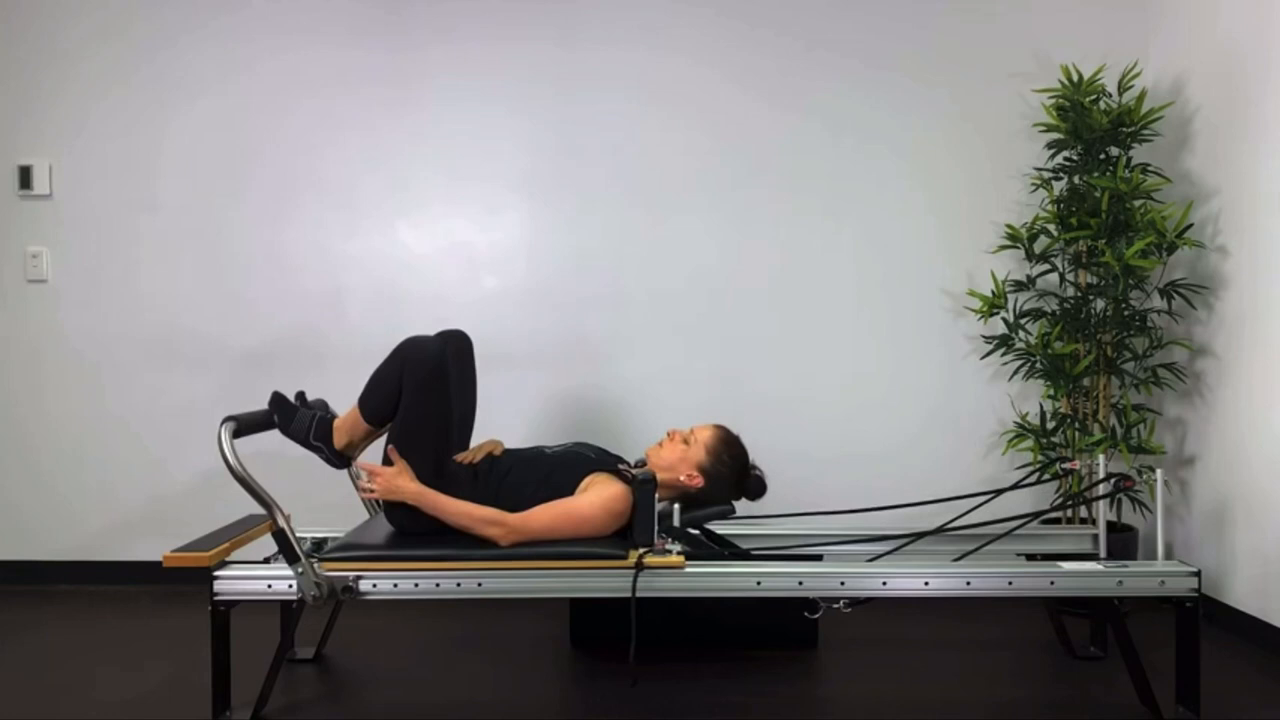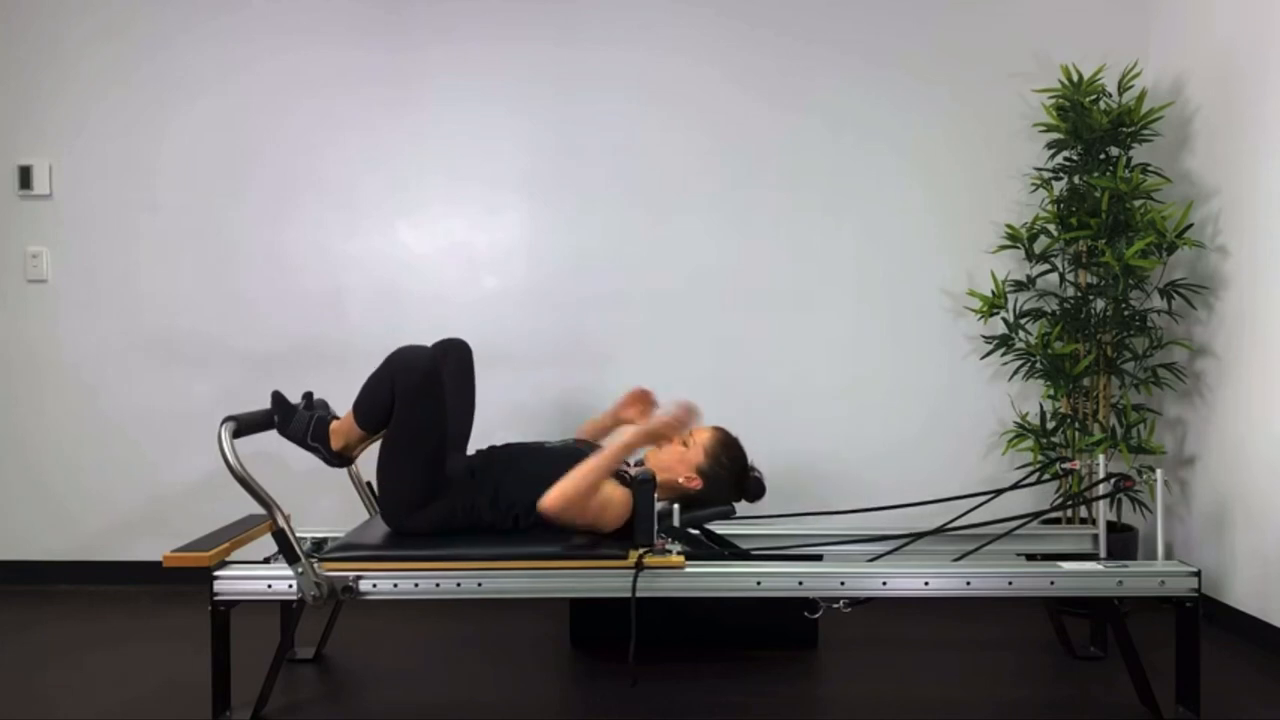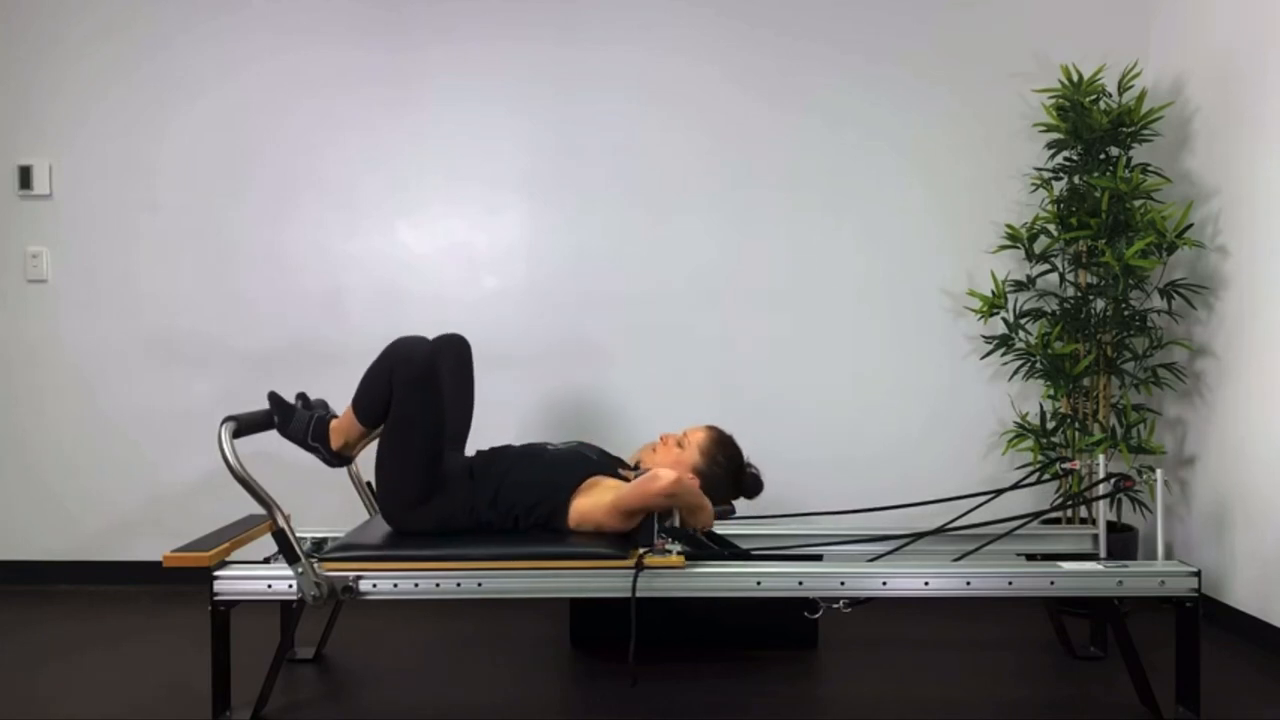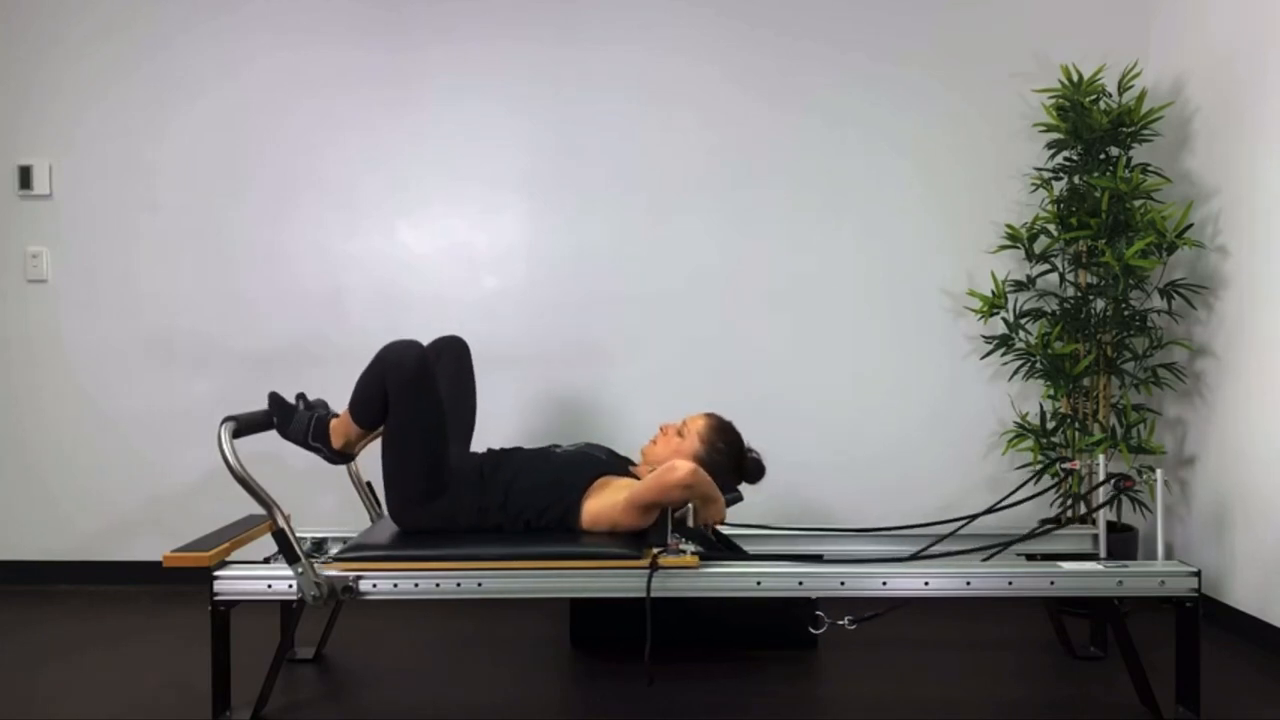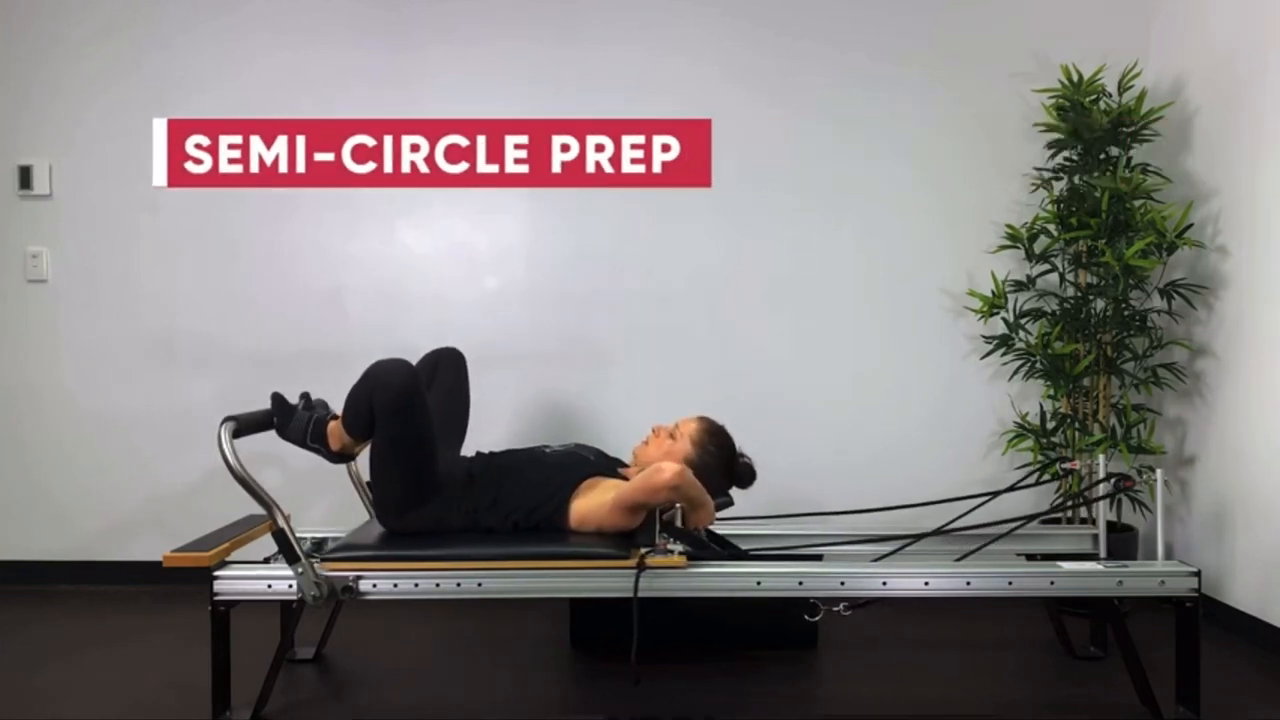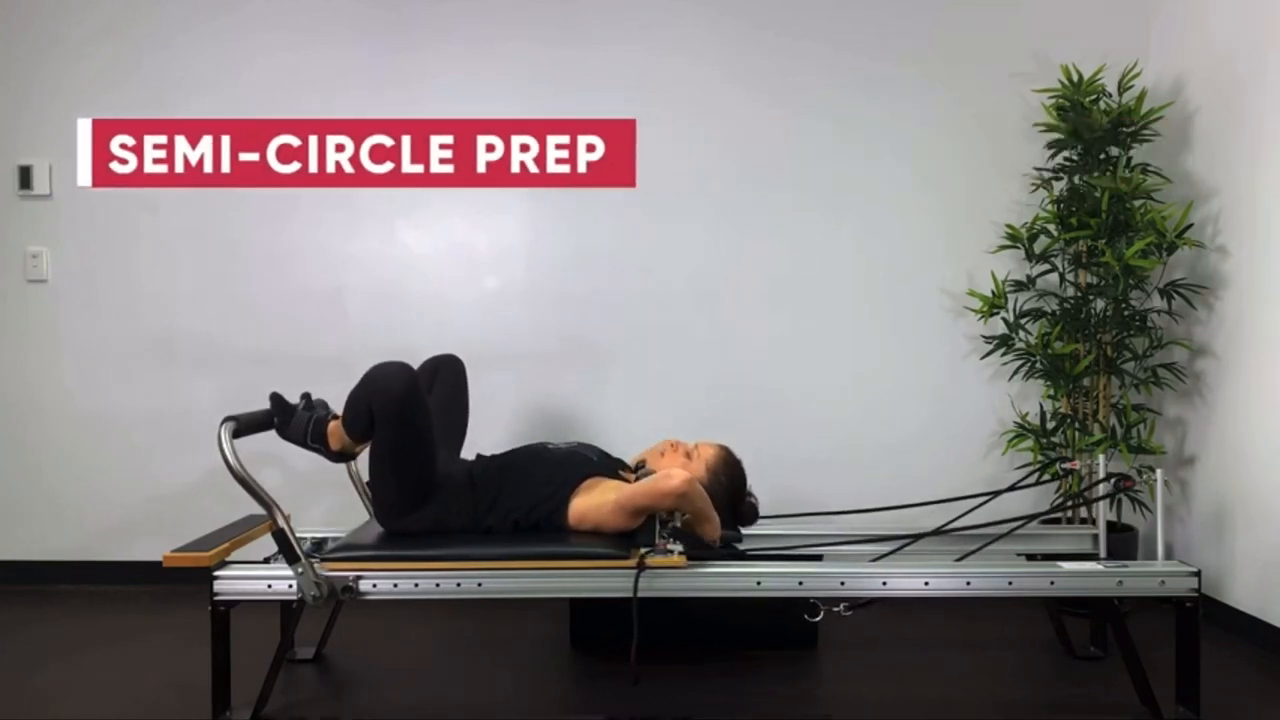
dt=0.7s
person 1, frame 1
left shoulder: (616, 502)
right shoulder: (628, 476)
left elbow: (508, 530)
left wrist: (414, 491)
right wrist: (499, 450)
left hip: (426, 506)
right hip: (455, 479)
left knee: (421, 354)
right knee: (450, 344)
left ankle: (337, 439)
right ankle: (341, 429)
person 1, frame 2
left shoulder: (616, 505)
right shoulder: (626, 479)
left elbow: (552, 504)
left wrist: (634, 437)
right wrist: (618, 420)
left hip: (424, 507)
right hip: (455, 478)
left knee: (414, 364)
right knee: (450, 351)
left ankle: (334, 439)
right ankle: (341, 431)
person 1, frame 3
left shoulder: (621, 508)
right shoulder: (625, 476)
left elbow: (665, 483)
left wrist: (697, 510)
left hip: (423, 504)
right hip: (453, 480)
left knee: (412, 355)
right knee: (449, 347)
left ankle: (333, 438)
right ankle: (343, 428)
person 1, frame 4
left shoulder: (633, 503)
right shoulder: (629, 473)
left elbow: (681, 474)
left wrist: (711, 504)
left hip: (433, 503)
right hip: (460, 477)
left knee: (405, 359)
right knee: (448, 349)
left ankle: (334, 437)
right ankle: (345, 428)
person 1, frame 5
left shoulder: (620, 506)
right shoulder: (622, 478)
left elbow: (666, 478)
left wrist: (700, 507)
left hip: (423, 507)
right hip: (448, 481)
left knee: (394, 377)
right knee: (445, 361)
left ankle: (333, 439)
right ankle: (341, 431)
person 1, frame 6
left shoulder: (623, 508)
right shoulder: (626, 474)
left elbow: (675, 484)
right elbow: (660, 464)
left wrist: (705, 520)
left hip: (424, 507)
right hip: (452, 481)
left knee: (394, 379)
right knee: (445, 367)
left ankle: (332, 437)
right ankle: (339, 428)
